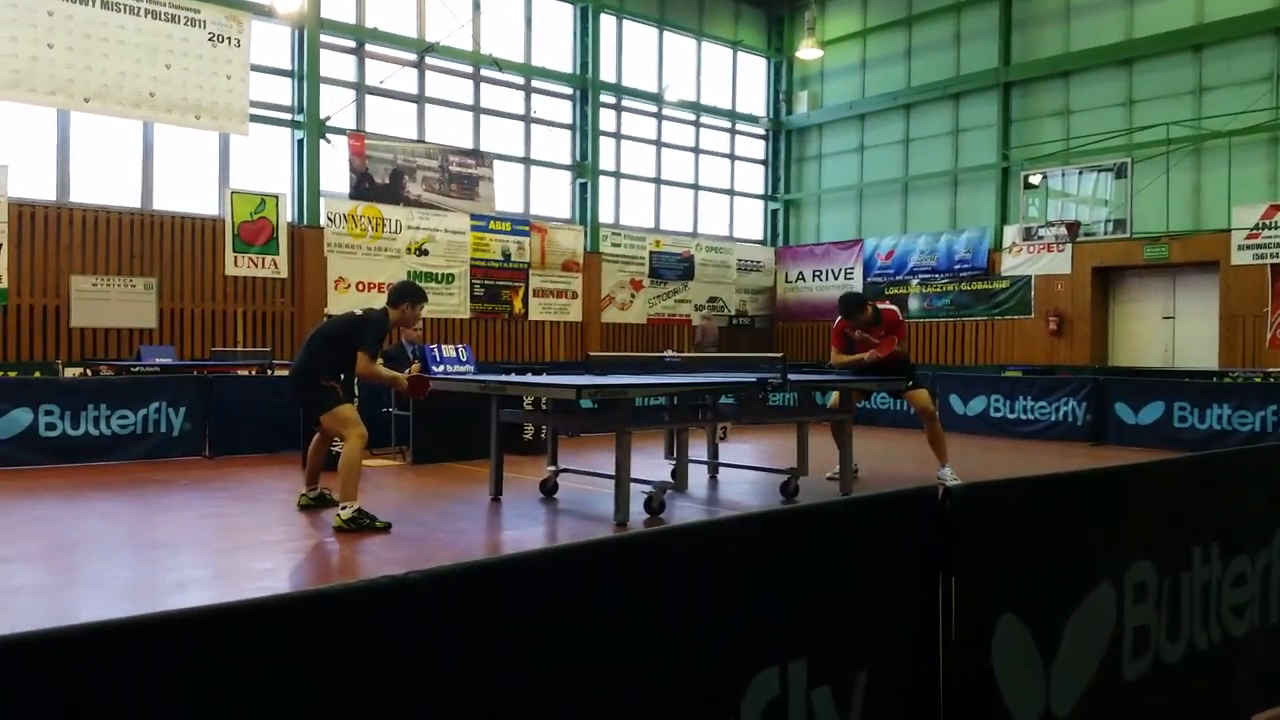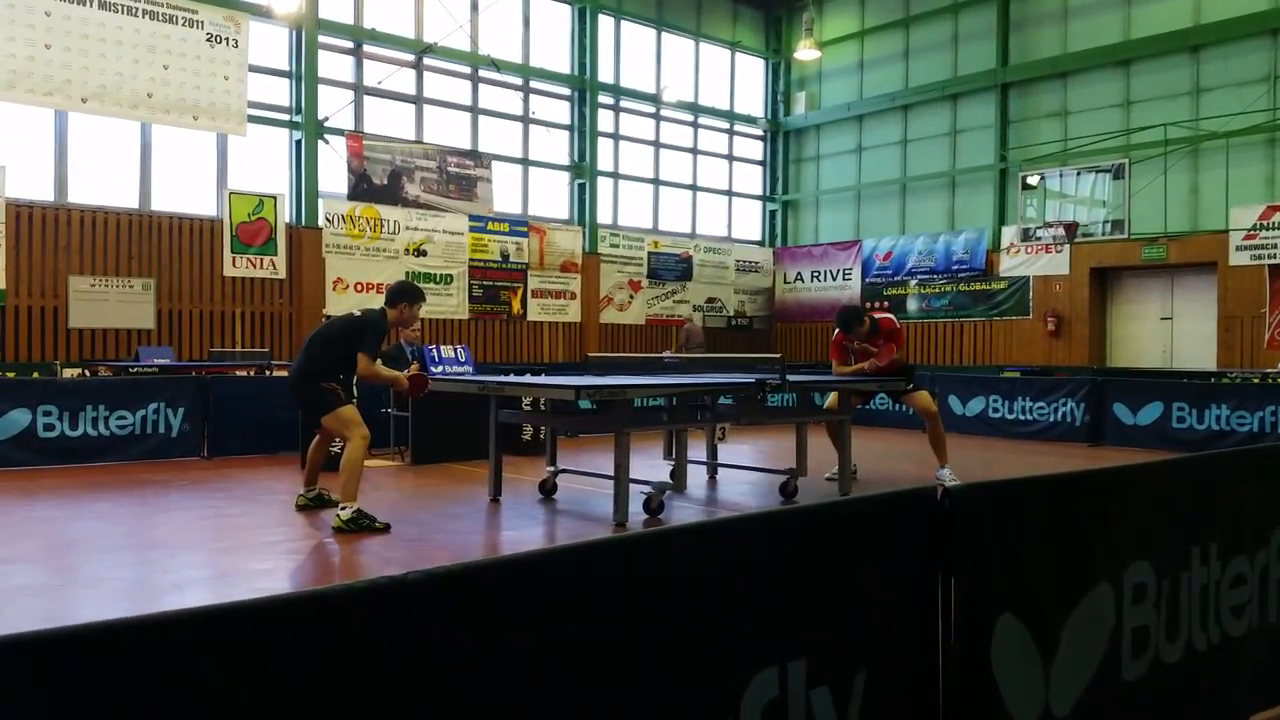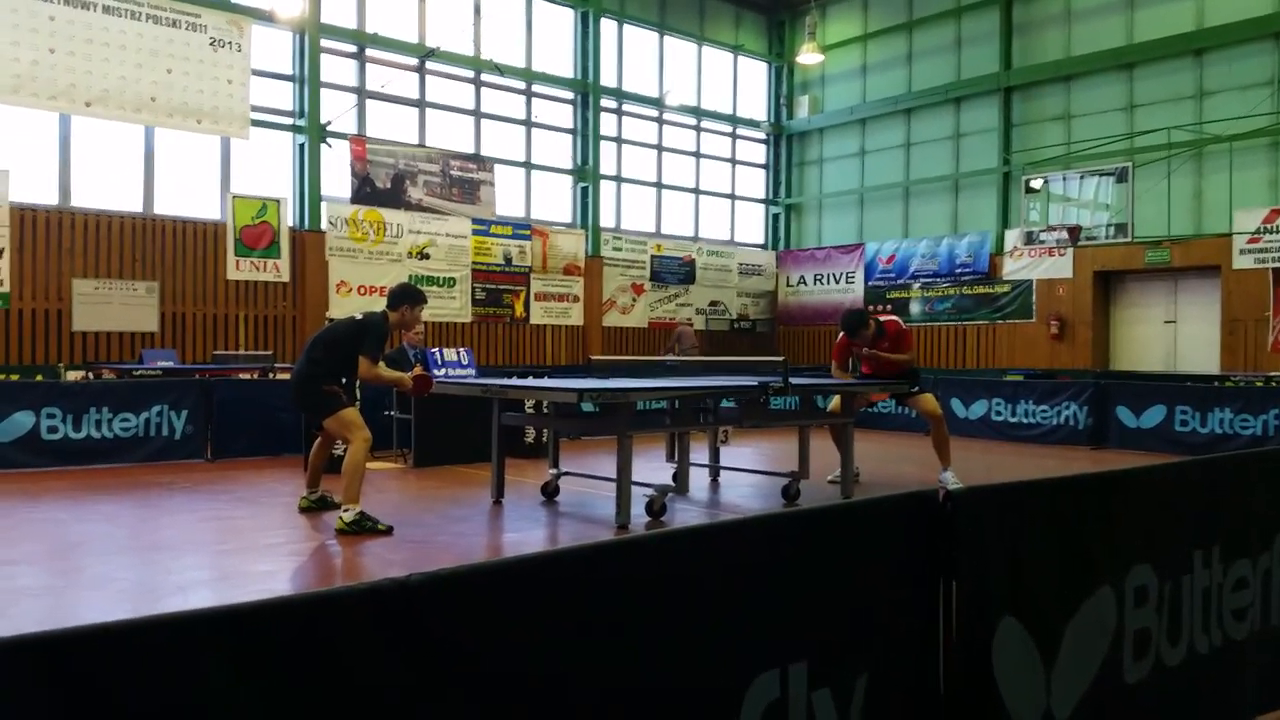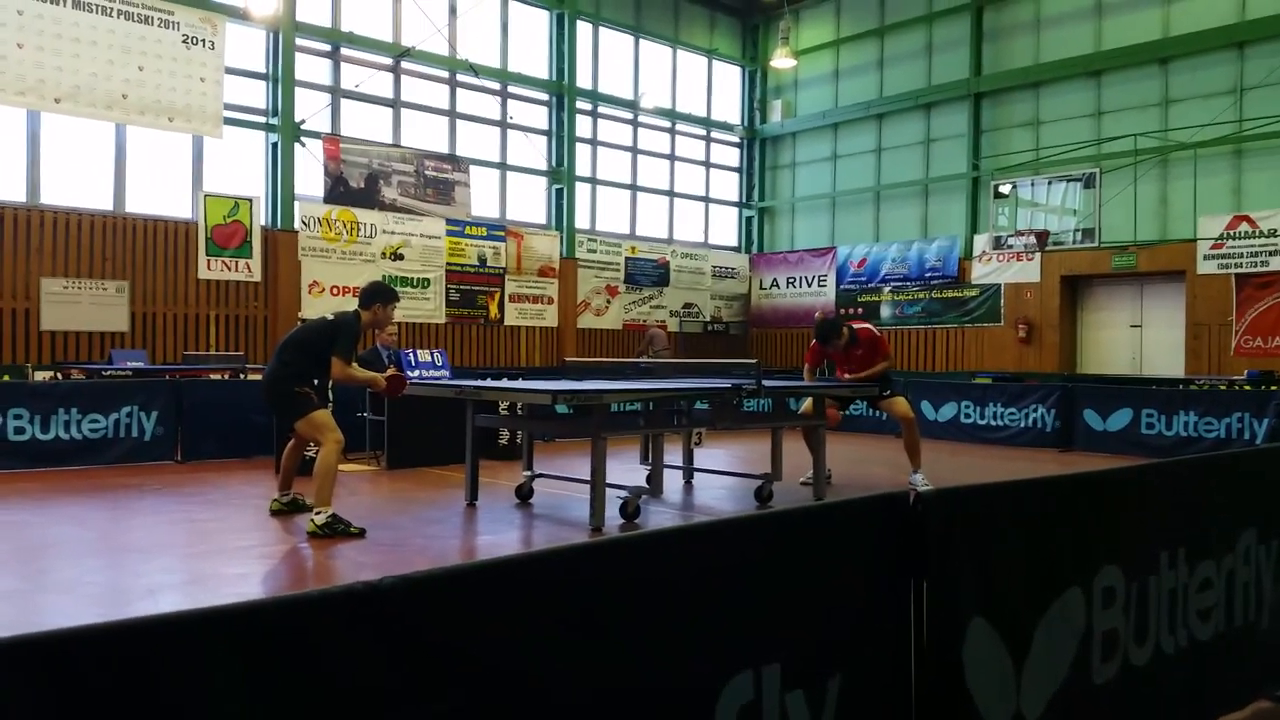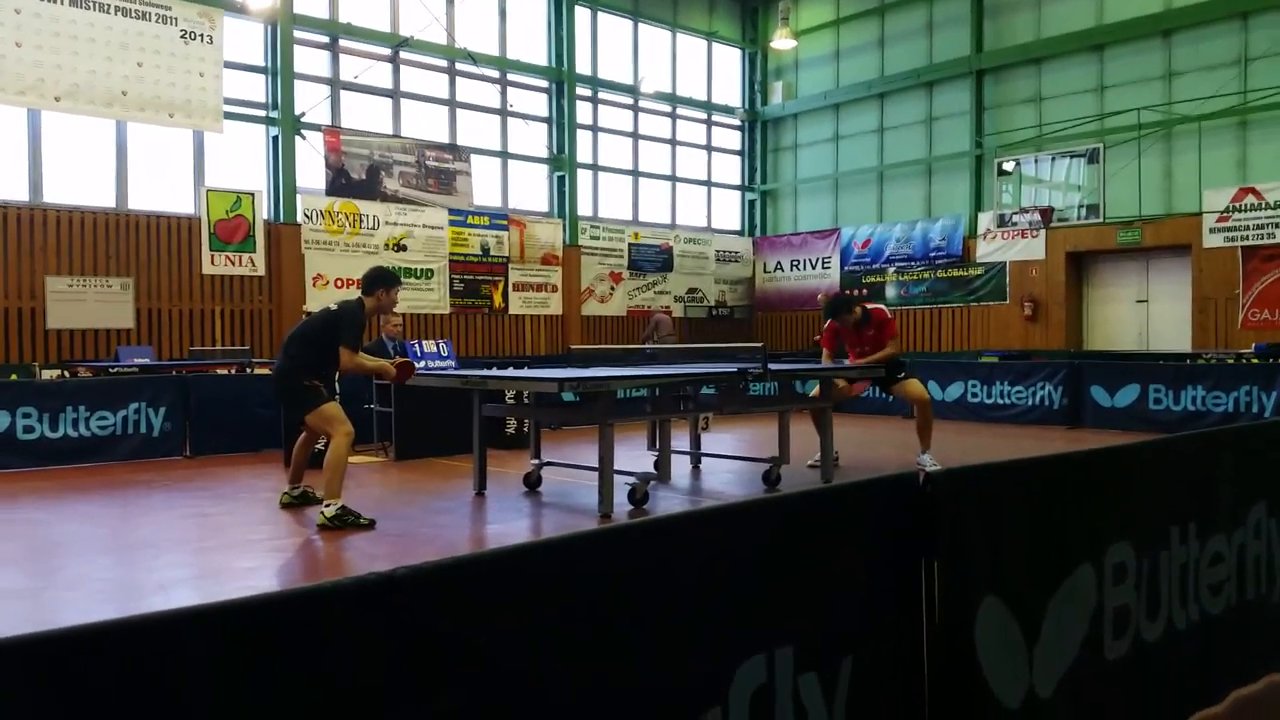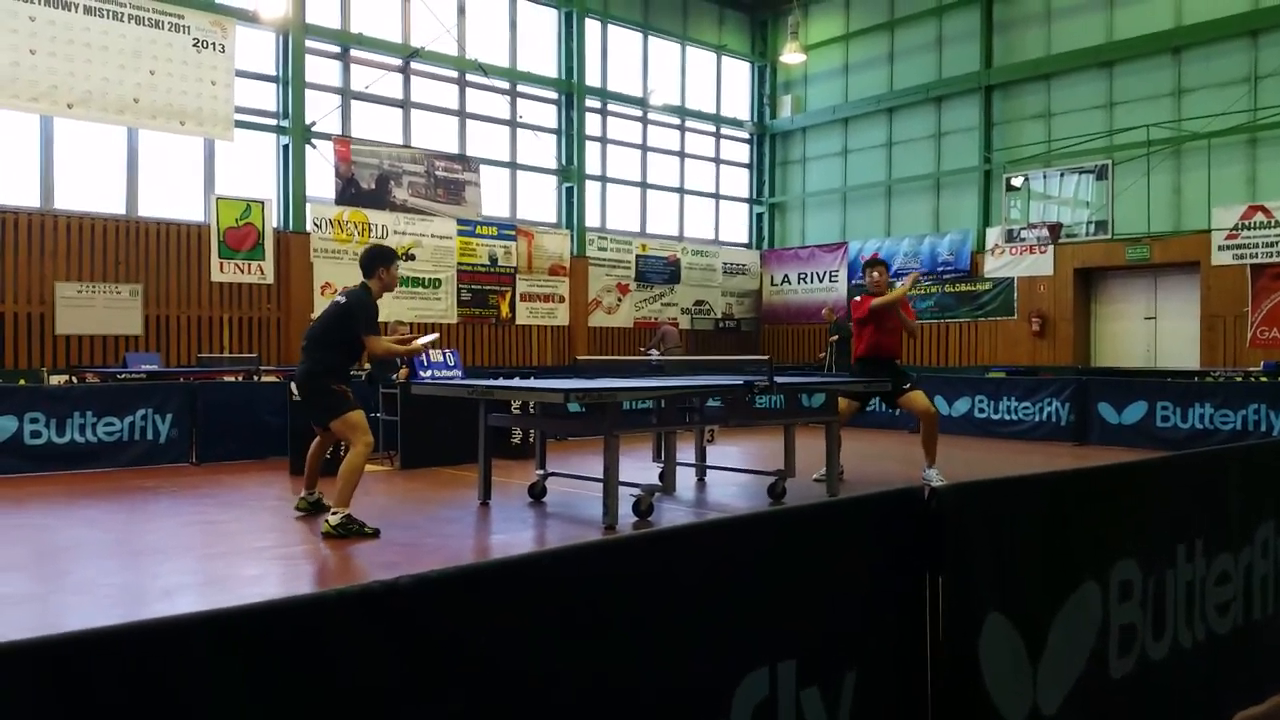
dt=0.4s
person 1, frame 1
left shoulder: (373, 318)
right shoulder: (377, 322)
left elbow: (364, 364)
right elbow: (363, 369)
left wrist: (397, 377)
right wrist: (393, 378)
left hip: (308, 373)
right hip: (315, 376)
left knee: (328, 431)
right knee: (355, 435)
left ankle: (311, 493)
right ankle: (348, 512)
person 1, frame 2
left shoulder: (371, 318)
right shoulder: (376, 323)
left elbow: (364, 364)
right elbow: (364, 370)
left wrist: (396, 375)
right wrist: (394, 378)
left hip: (307, 375)
right hip: (315, 379)
left knee: (327, 433)
right knee: (358, 436)
left ankle: (309, 494)
right ankle: (347, 513)
person 1, frame 3
left shoulder: (373, 321)
right shoulder: (378, 326)
left elbow: (367, 365)
right elbow: (366, 373)
left wrist: (401, 377)
right wrist: (398, 379)
left hip: (310, 377)
right hip: (317, 382)
left knee: (329, 435)
right knee: (360, 438)
left ankle: (312, 496)
right ankle: (350, 515)
person 1, frame 4
left shoulder: (346, 321)
right shoulder: (350, 326)
left elbow: (340, 365)
right elbow: (339, 373)
left wrist: (375, 376)
right wrist: (371, 379)
left hip: (283, 379)
right hip: (288, 383)
left knee: (302, 437)
right knee: (332, 440)
left ankle: (284, 498)
right ankle: (322, 517)
person 1, frame 5
left shoulder: (350, 310)
right shoulder: (354, 315)
left elbow: (347, 354)
right elbow: (347, 364)
left wrist: (383, 363)
right wrist: (381, 368)
left hip: (293, 373)
right hip: (297, 376)
left knee: (315, 430)
right knee: (342, 432)
left ankle: (294, 491)
right ankle: (332, 509)
person 1, frame 6
left shoulder: (356, 297)
right shoulder: (363, 302)
left elbow: (364, 341)
right elbow: (375, 350)
left wrist: (398, 339)
right wrist: (409, 350)
left hip: (314, 375)
right hip: (323, 379)
left knee: (328, 435)
right knee: (362, 441)
left ankle: (308, 497)
right ankle: (338, 517)
person 2, frame 1
left shoulder: (892, 314)
right shoulder: (842, 323)
left elbow: (902, 352)
right elbow: (835, 359)
left wrist: (871, 341)
right wrist: (863, 355)
left hip: (896, 366)
right hip: (866, 366)
left knee: (928, 411)
right knee: (834, 408)
left ankle: (944, 468)
person 2, frame 2
left shoulder: (889, 322)
right shoulder: (840, 335)
left elbow: (900, 359)
right elbow: (837, 370)
left wrist: (870, 350)
right wrist: (863, 365)
left hip: (896, 373)
right hip: (863, 374)
left knee: (931, 411)
right knee: (830, 410)
left ankle: (943, 469)
person 2, frame 3
left shoulder: (895, 325)
right shoulder: (845, 337)
left elbow: (910, 360)
right elbow: (837, 370)
left wrist: (878, 355)
left hip: (901, 375)
right hip: (869, 377)
left knee: (935, 414)
right knee: (834, 412)
left ankle: (946, 472)
person 2, frame 4
left shoulder: (868, 332)
right shoulder: (820, 343)
left elbow: (888, 362)
right elbow: (809, 372)
left wrist: (858, 377)
left hip: (874, 380)
right hip: (843, 382)
left knee: (907, 416)
right knee: (805, 415)
left ankle: (916, 473)
person 2, frame 5
left shoulder: (880, 313)
right shoulder: (833, 324)
left elbow: (893, 349)
right elbow: (827, 358)
left wrist: (862, 363)
right wrist: (839, 381)
left hip: (886, 364)
right hip: (855, 366)
left knee: (922, 398)
left ankle: (924, 455)
person 2, frame 6
left shoulder: (899, 301)
right shoulder: (859, 302)
left elbow: (914, 333)
right elbow: (880, 304)
left wrist: (897, 309)
right wrist: (907, 284)
left hip: (891, 369)
right hip: (862, 370)
left knee: (928, 412)
left ankle: (930, 469)
